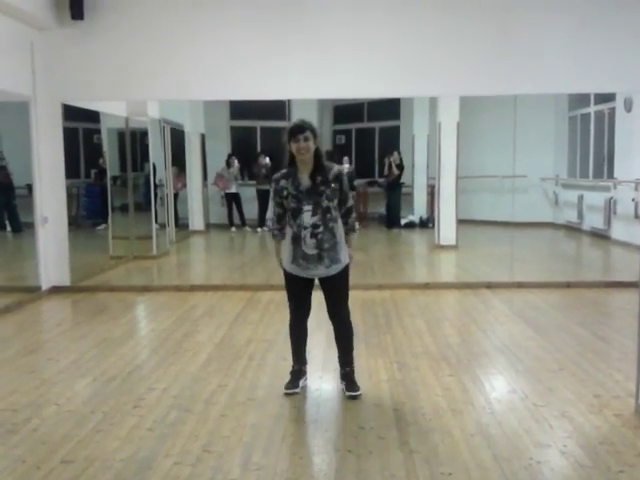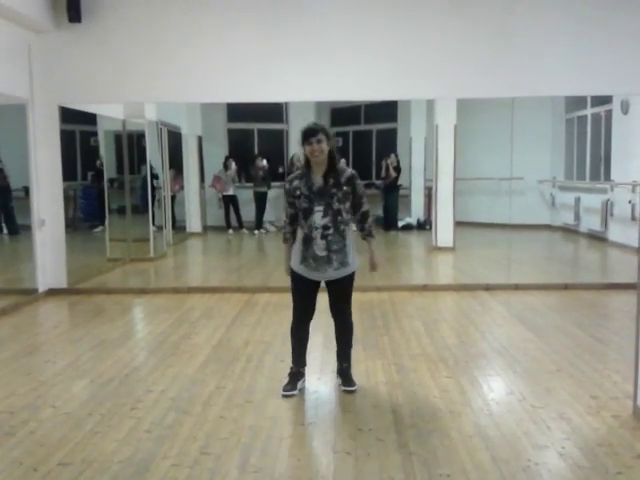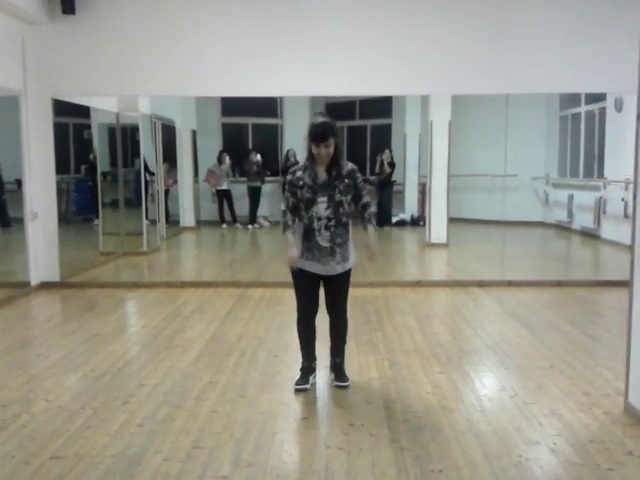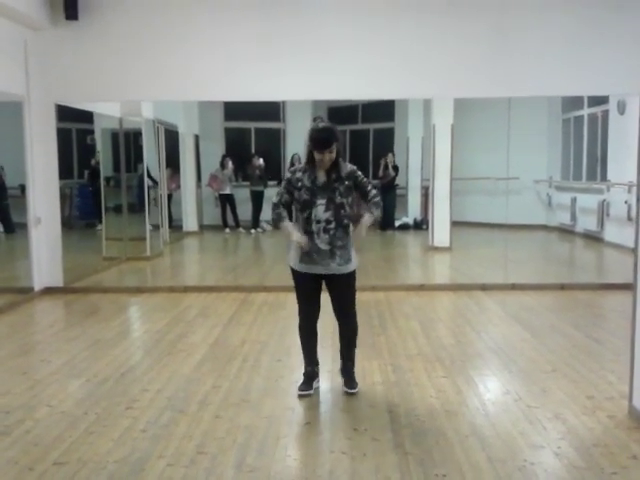
dt=0.3s
person 1, frame 1
left shoulder: (335, 174)
right shoulder: (281, 181)
left elbow: (348, 211)
right elbow: (278, 220)
left wrist: (348, 245)
right wrist: (278, 252)
left hip: (333, 259)
right hip: (296, 261)
left knee: (341, 316)
right knee: (297, 317)
left ankle: (347, 374)
right ankle: (299, 371)
person 1, frame 2
left shoulder: (348, 177)
right shoulder: (294, 182)
left elbow: (363, 215)
right elbow: (290, 222)
left wrist: (370, 250)
right wrist: (287, 257)
left hip: (341, 261)
right hip: (304, 263)
left knee: (342, 317)
right knee: (300, 318)
left ankle: (344, 370)
right ankle: (297, 372)
person 1, frame 3
left shoulder: (349, 172)
right shoulder: (297, 174)
left elbow: (365, 205)
right elbow: (289, 212)
left wrist: (370, 234)
right wrist: (291, 245)
left hip: (339, 257)
right hip: (305, 258)
left knee: (338, 313)
right knee: (306, 313)
left ankle: (338, 365)
right ankle: (308, 368)
person 1, frame 4
left shoulder: (349, 173)
right shoulder: (296, 175)
left elbow: (375, 199)
right elbow: (277, 208)
left wrist: (364, 222)
right wrist: (292, 231)
left hip: (341, 260)
right hip: (305, 261)
left knee: (347, 317)
right knee: (307, 318)
left ankle: (348, 370)
right ankle: (311, 372)
